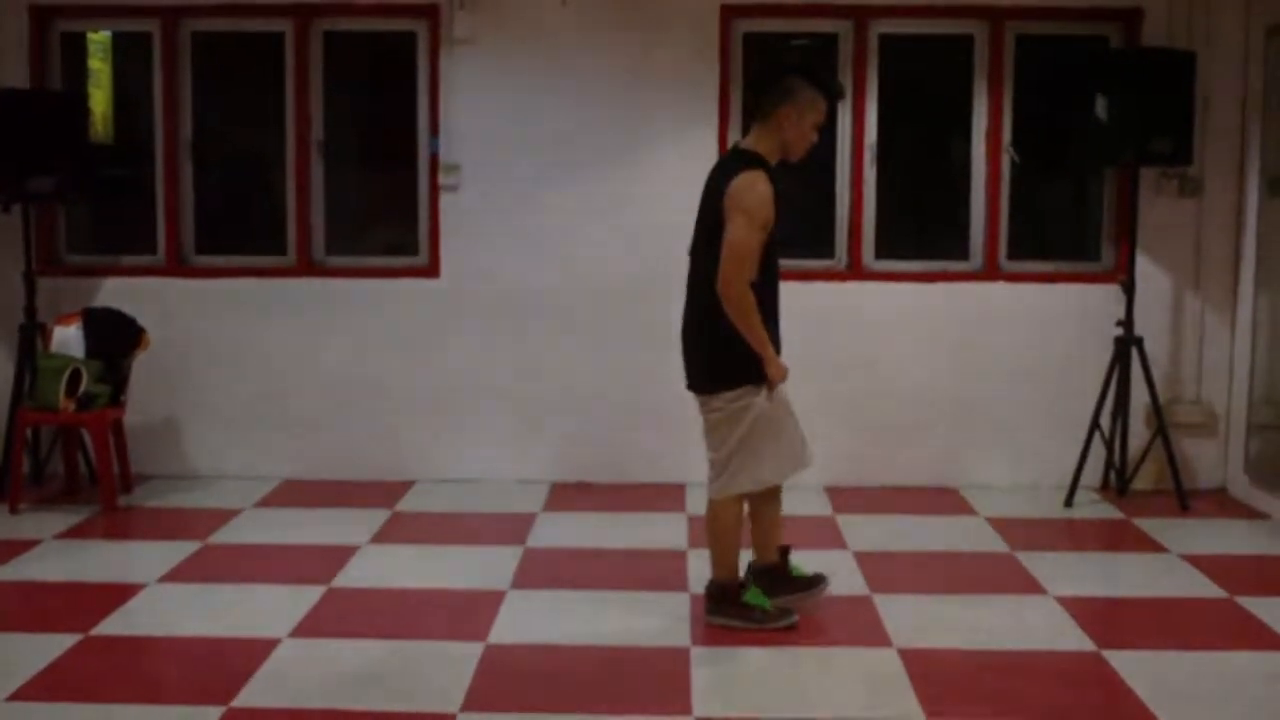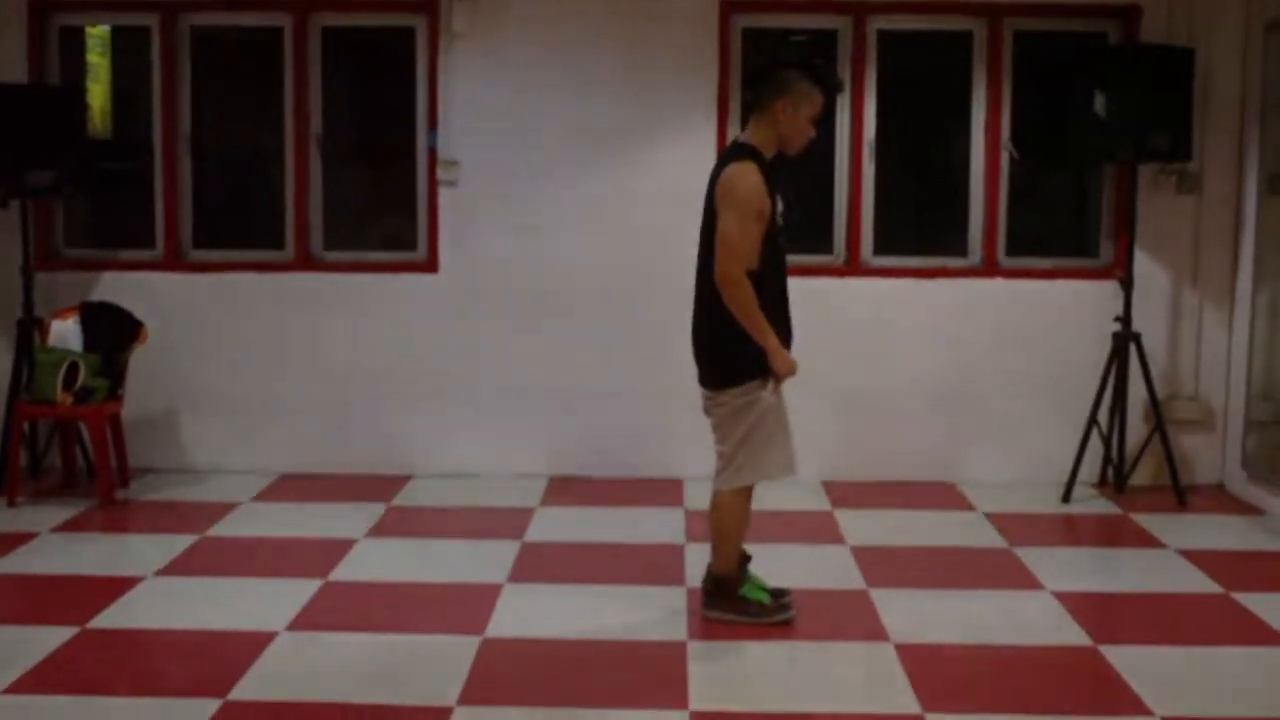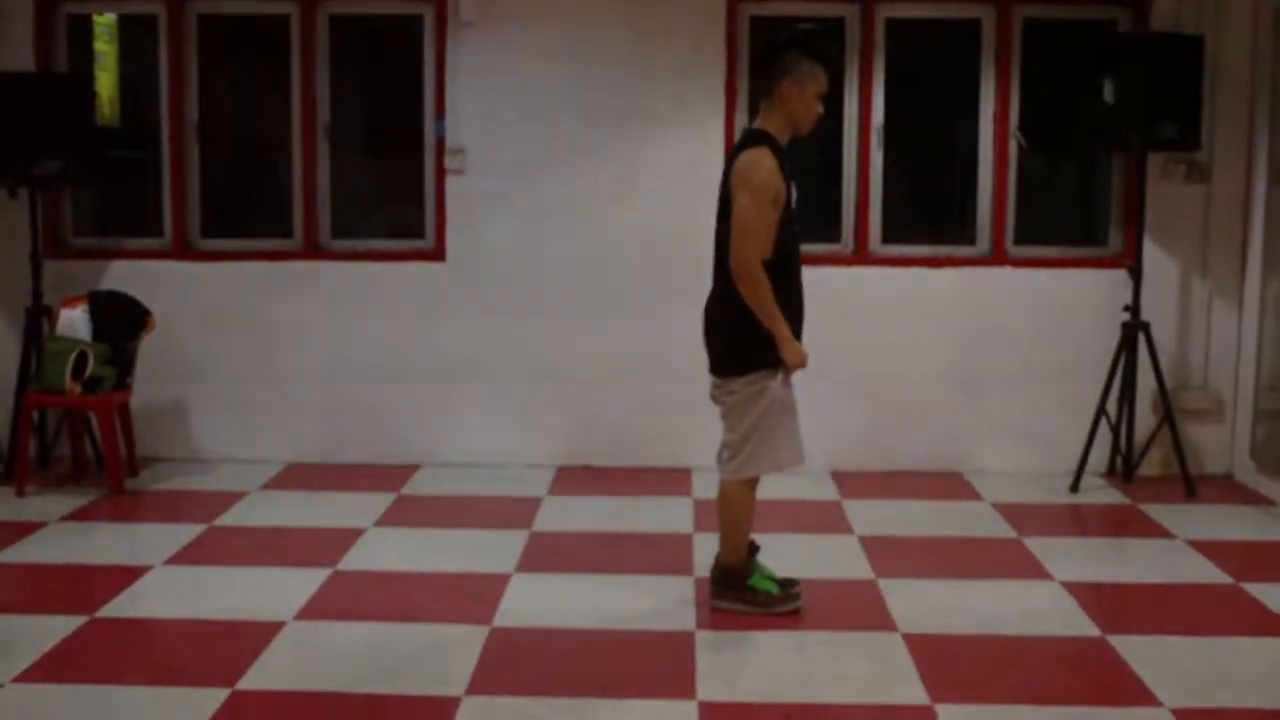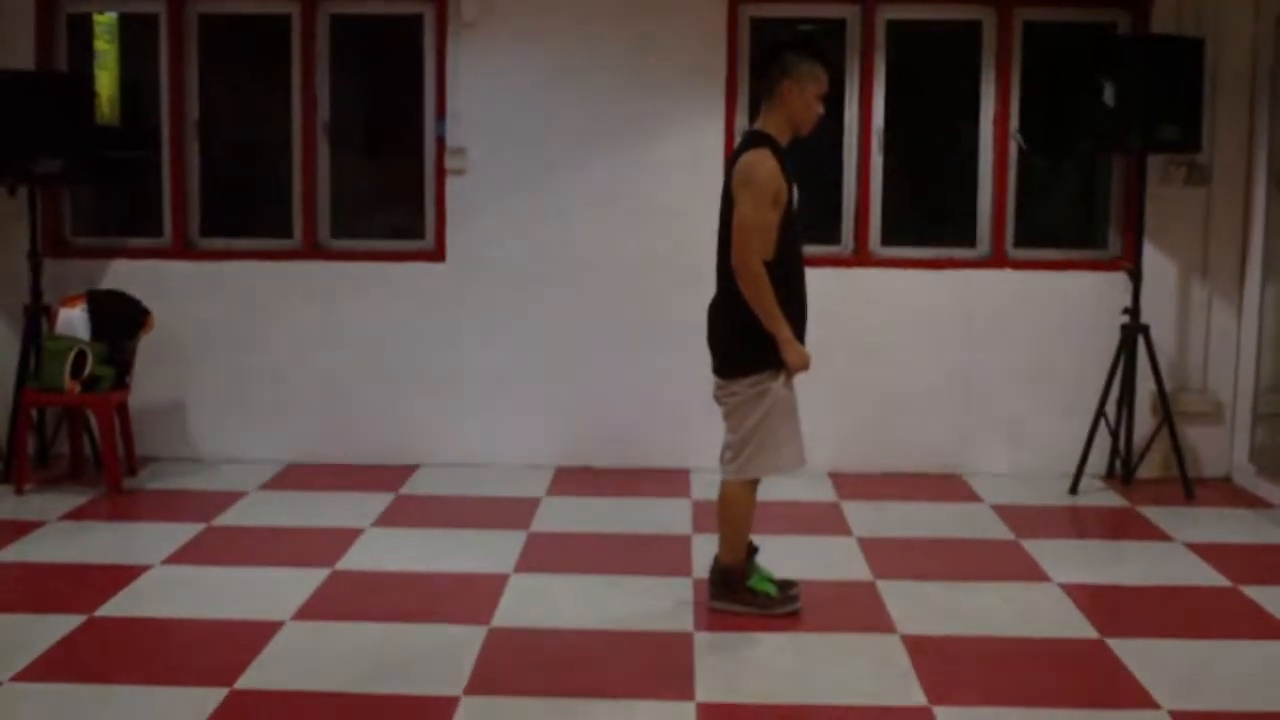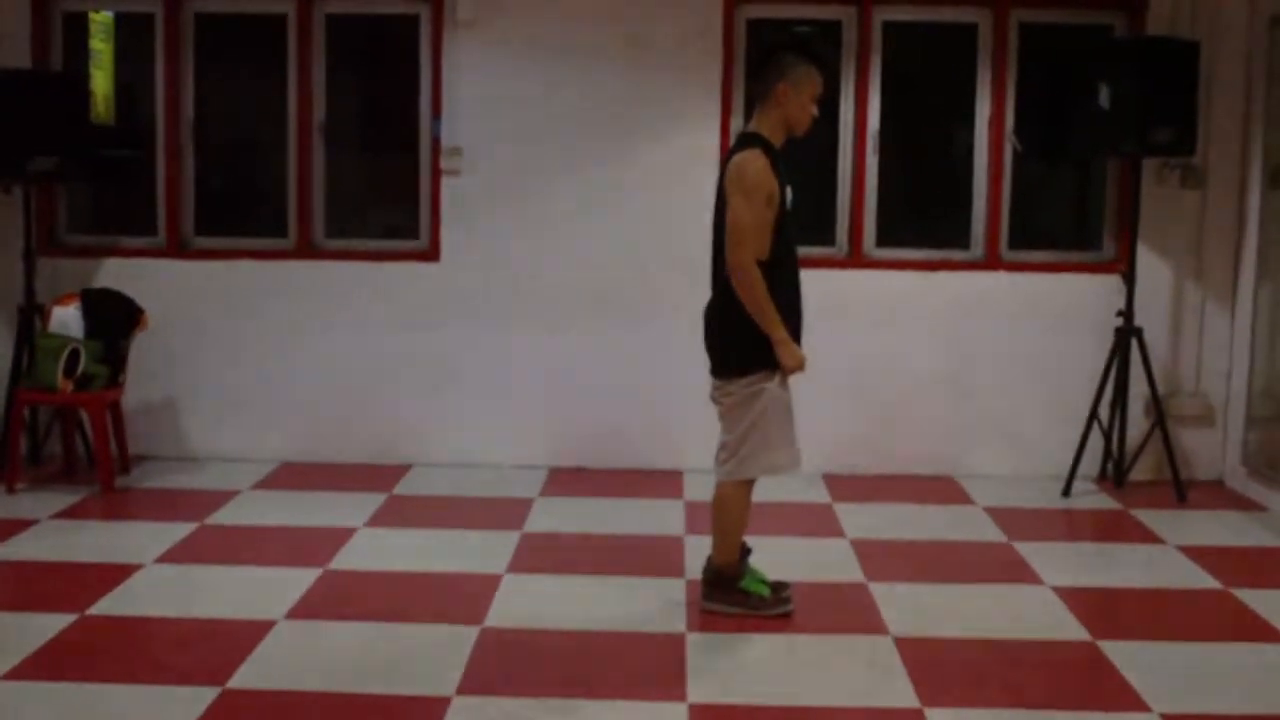
dt=0.3s
person 1, frame 1
left shoulder: (735, 167)
right shoulder: (753, 184)
right elbow: (732, 285)
right wrist: (768, 355)
left hip: (734, 352)
right hip: (729, 357)
left knee: (767, 463)
right knee: (735, 477)
left ankle: (771, 571)
right ankle: (726, 595)
person 1, frame 2
left shoulder: (748, 168)
right shoulder: (744, 176)
right elbow: (729, 276)
left wrist: (768, 346)
right wrist: (774, 347)
left hip: (744, 348)
right hip: (737, 351)
left knee: (744, 469)
right knee: (736, 473)
left ankle: (731, 572)
right ankle: (723, 590)
person 1, frame 3
left shoulder: (763, 155)
right shoulder: (760, 161)
right elbow: (744, 263)
left wrist: (778, 335)
right wrist: (785, 337)
left hip: (753, 337)
right hip: (750, 340)
left knee: (747, 460)
right knee: (744, 462)
left ankle: (740, 563)
right ankle: (732, 580)
person 1, frame 4
left shoulder: (765, 157)
right shoulder: (761, 163)
right elbow: (746, 264)
left wrist: (781, 338)
right wrist: (787, 340)
left hip: (756, 339)
right hip: (752, 343)
left knee: (748, 462)
right knee: (745, 464)
left ankle: (738, 565)
right ankle: (730, 581)
person 1, frame 5
left shoulder: (761, 158)
right shoulder: (753, 163)
right elbow: (741, 264)
left wrist: (776, 338)
right wrist: (782, 340)
left hip: (754, 341)
right hip: (749, 344)
left knee: (745, 463)
right knee: (740, 465)
left ankle: (730, 566)
right ankle: (723, 583)
